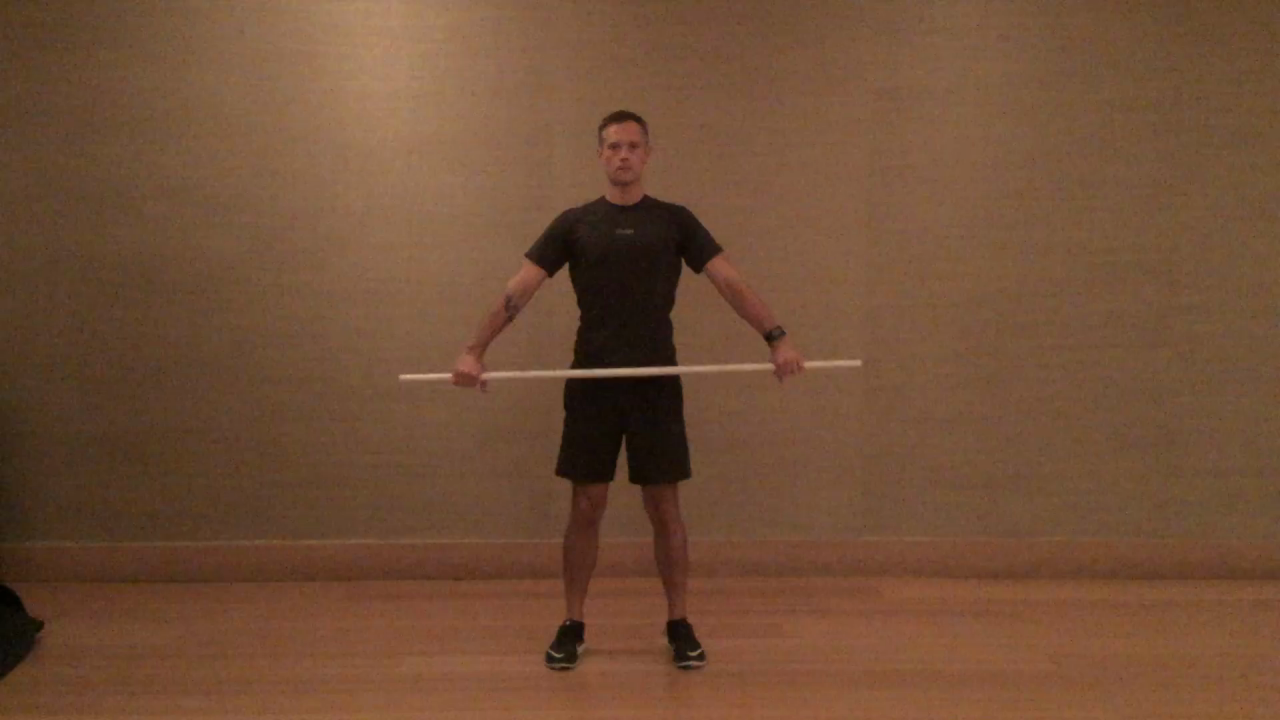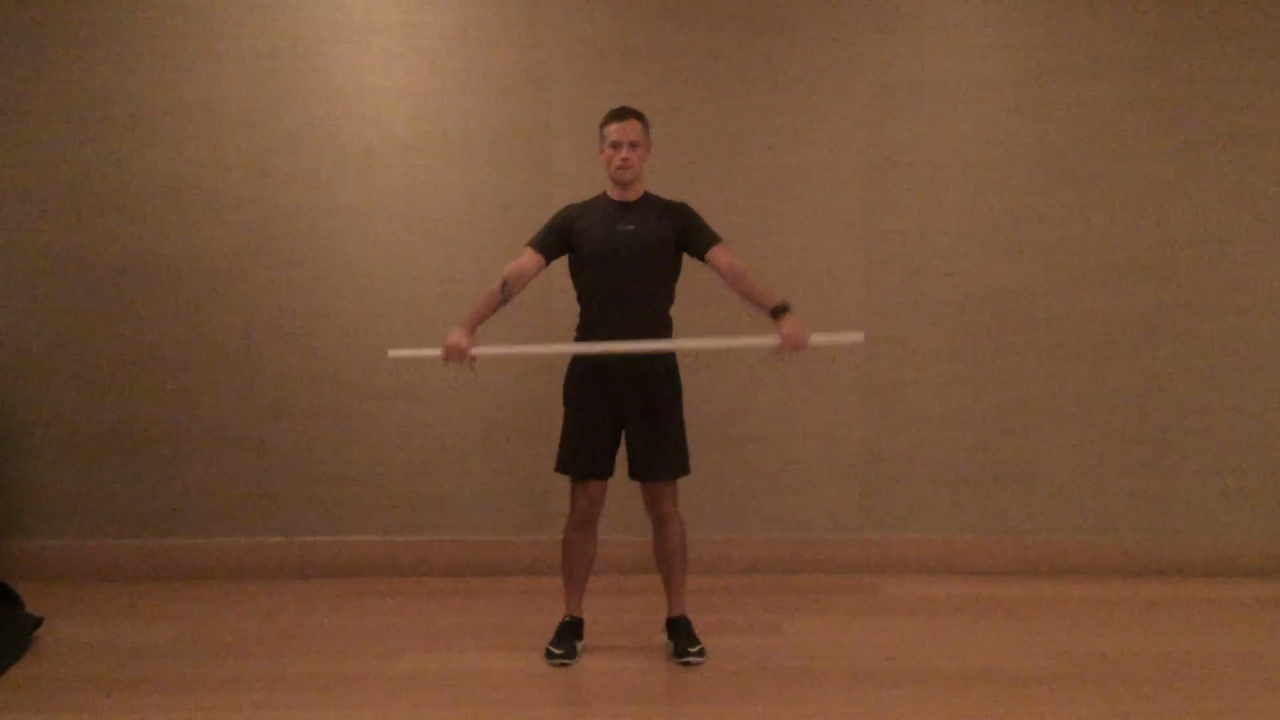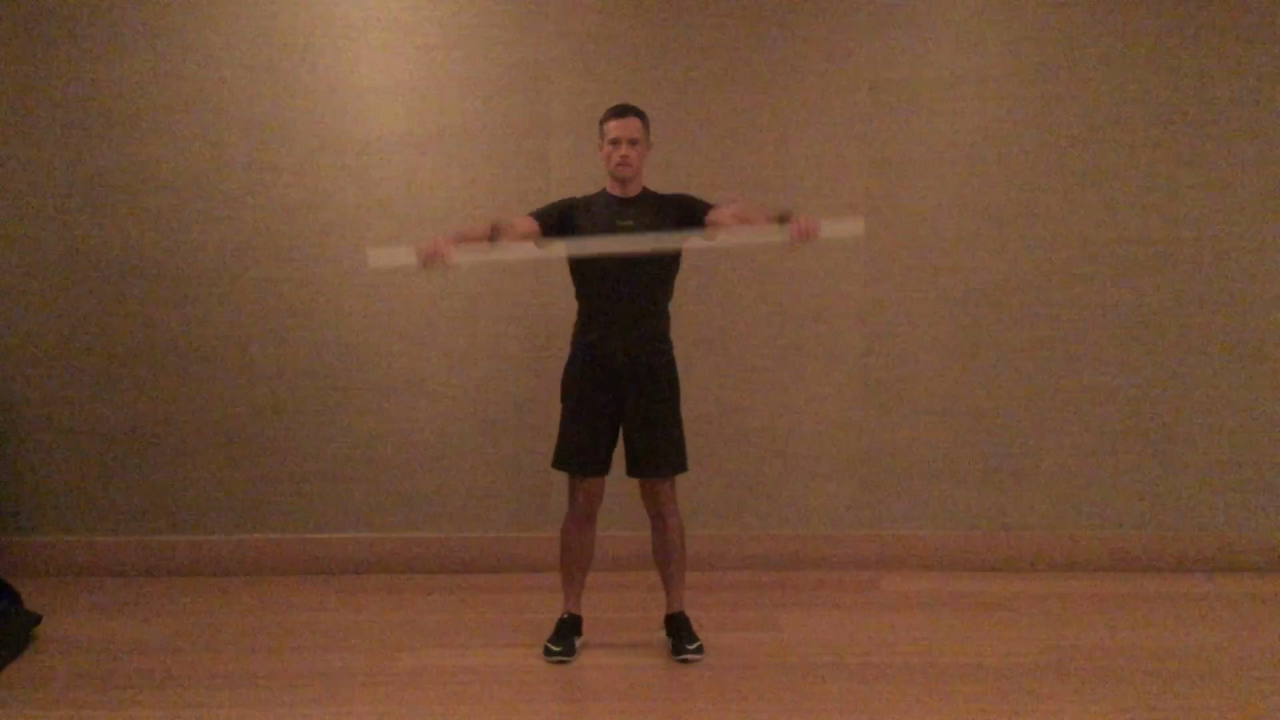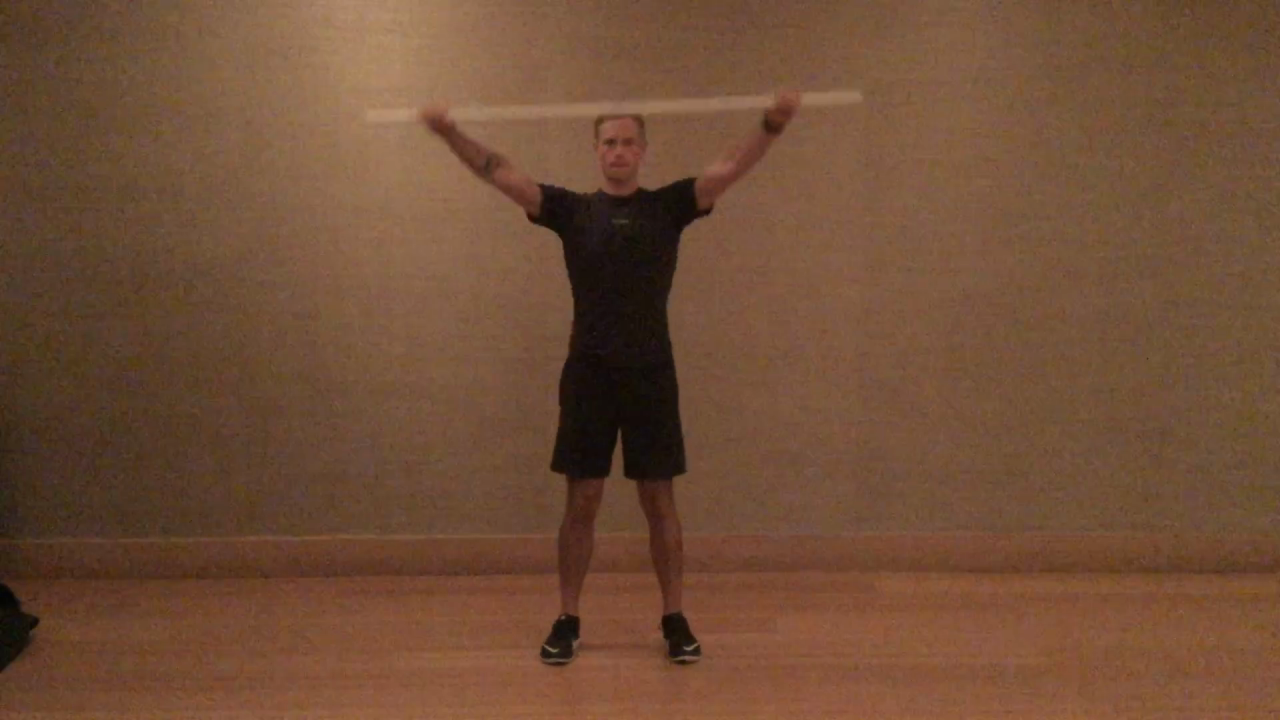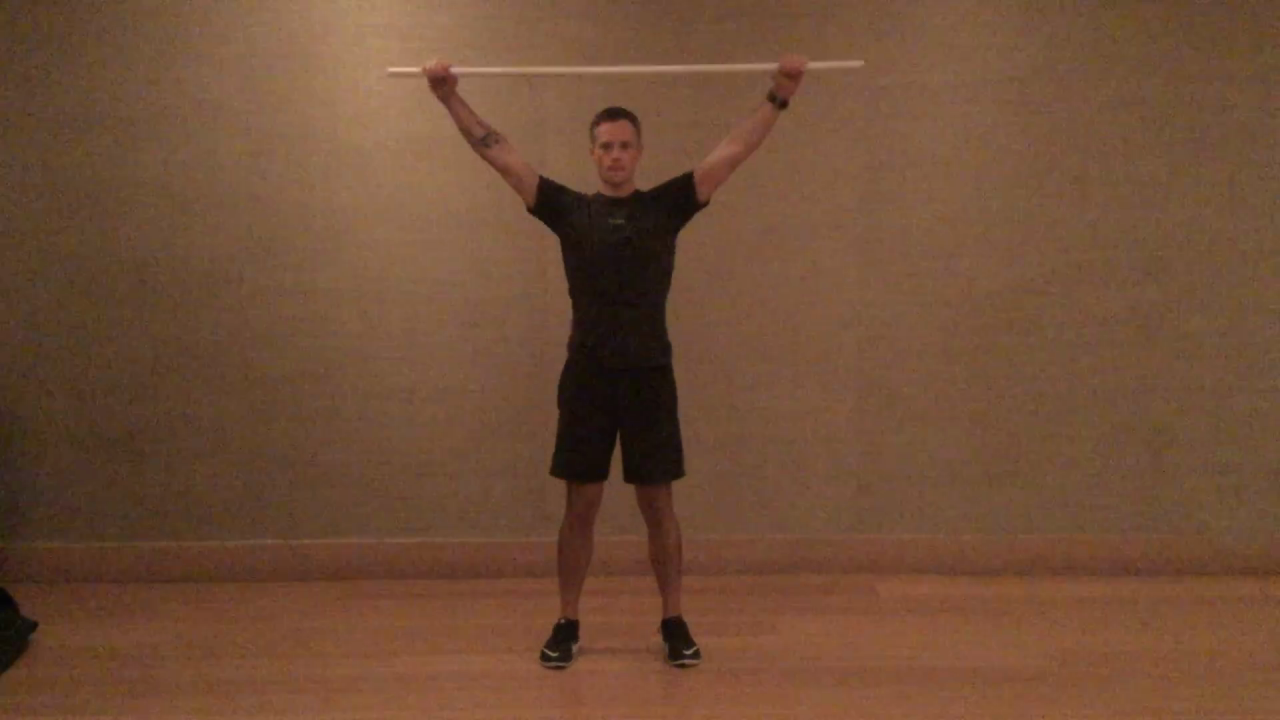
dt=0.2s
person 1, frame 1
left shoulder: (675, 220)
right shoulder: (574, 222)
left elbow: (729, 279)
right elbow: (521, 285)
left wrist: (777, 337)
right wrist: (475, 348)
left hip: (657, 381)
right hip: (591, 381)
left knee: (664, 507)
right knee: (585, 507)
left ankle: (679, 625)
right ankle: (572, 625)
person 1, frame 2
left shoulder: (675, 216)
right shoulder: (575, 218)
left elbow: (730, 264)
right elbow: (518, 271)
left wrist: (781, 312)
right wrist: (468, 323)
left hip: (656, 376)
right hip: (591, 377)
left knee: (664, 503)
right knee: (584, 504)
left ankle: (678, 621)
right ankle: (571, 622)
person 1, frame 3
left shoulder: (675, 209)
right shoulder: (574, 211)
left elbow: (734, 219)
right elbow: (513, 227)
left wrist: (784, 222)
right wrist: (456, 239)
left hip: (653, 372)
right hip: (590, 372)
left knee: (662, 499)
right knee: (582, 500)
left ankle: (678, 618)
right ankle: (570, 619)
person 1, frame 4
left shoulder: (670, 205)
right shoulder: (571, 209)
left elbow: (729, 168)
right elbow: (503, 175)
left wrist: (772, 122)
right wrist: (450, 131)
left hip: (651, 373)
right hip: (588, 374)
left knee: (659, 502)
right knee: (581, 503)
left ankle: (674, 619)
right ankle: (568, 621)
person 1, frame 5
left shoulder: (667, 206)
right shoulder: (567, 209)
left elbow: (732, 151)
right elbow: (499, 153)
left wrist: (779, 95)
right wrist: (450, 97)
left hip: (650, 376)
right hip: (587, 377)
left knee: (658, 506)
right knee: (580, 506)
left ankle: (674, 621)
right ankle: (568, 623)
